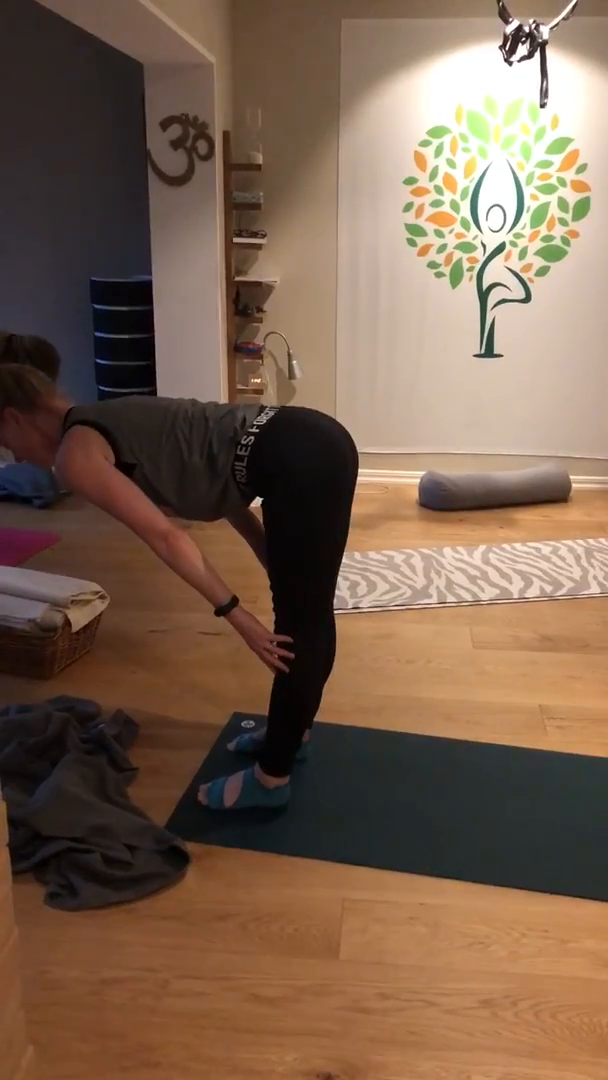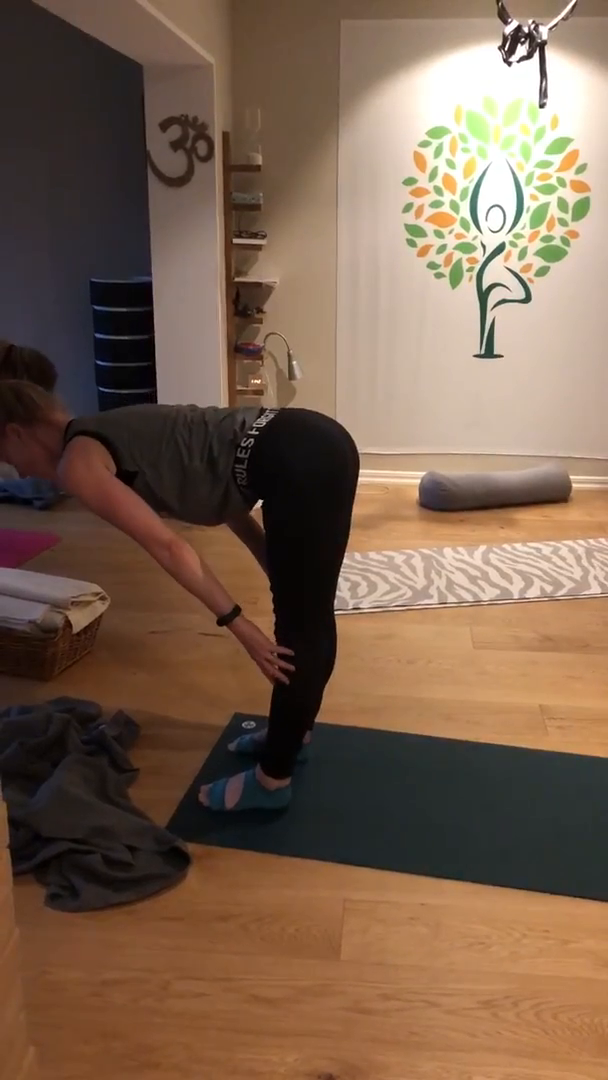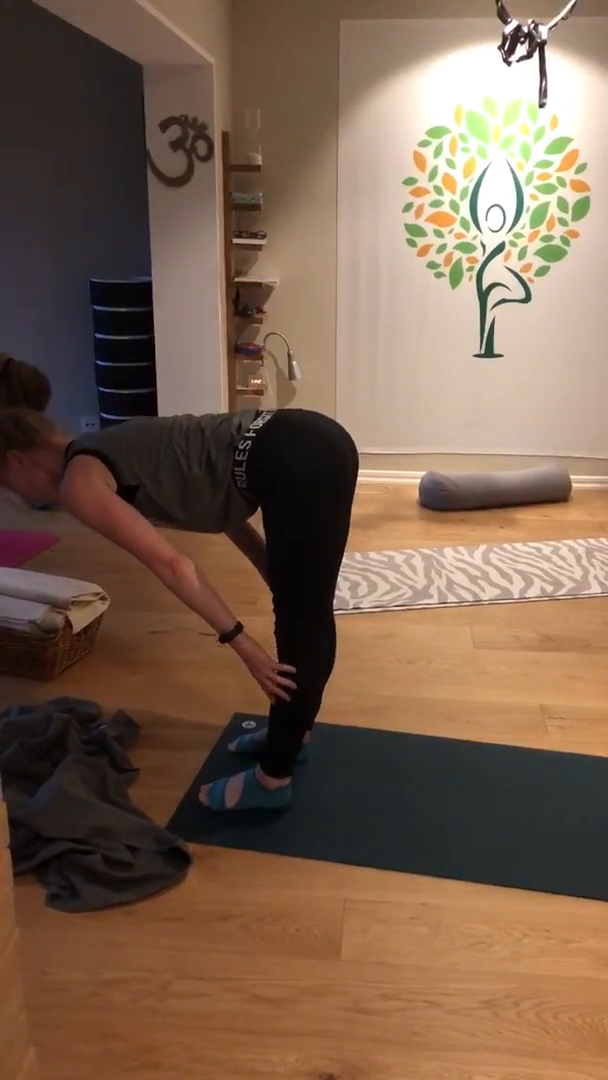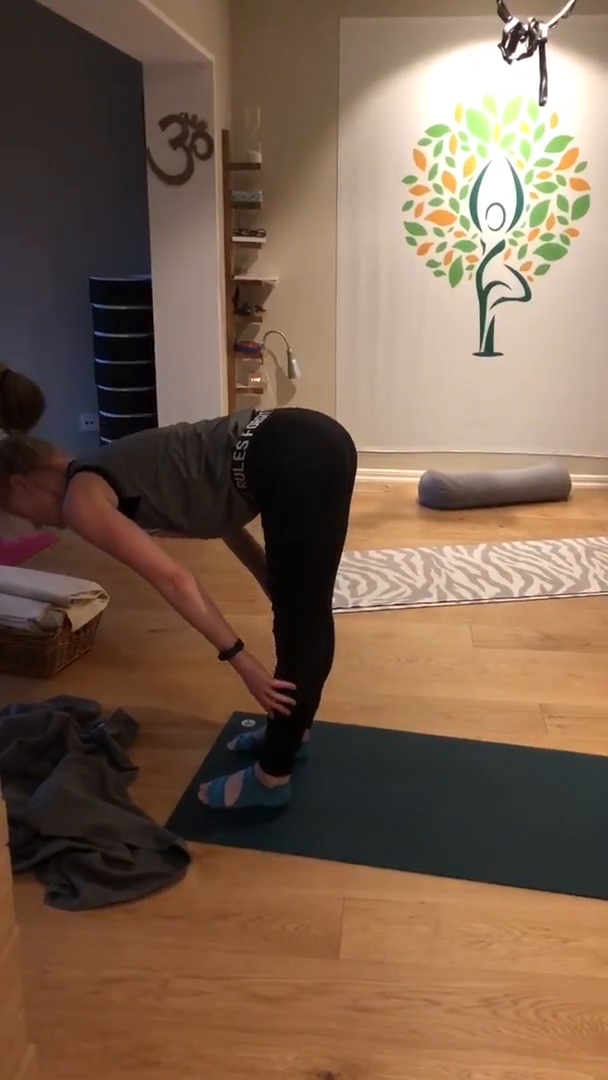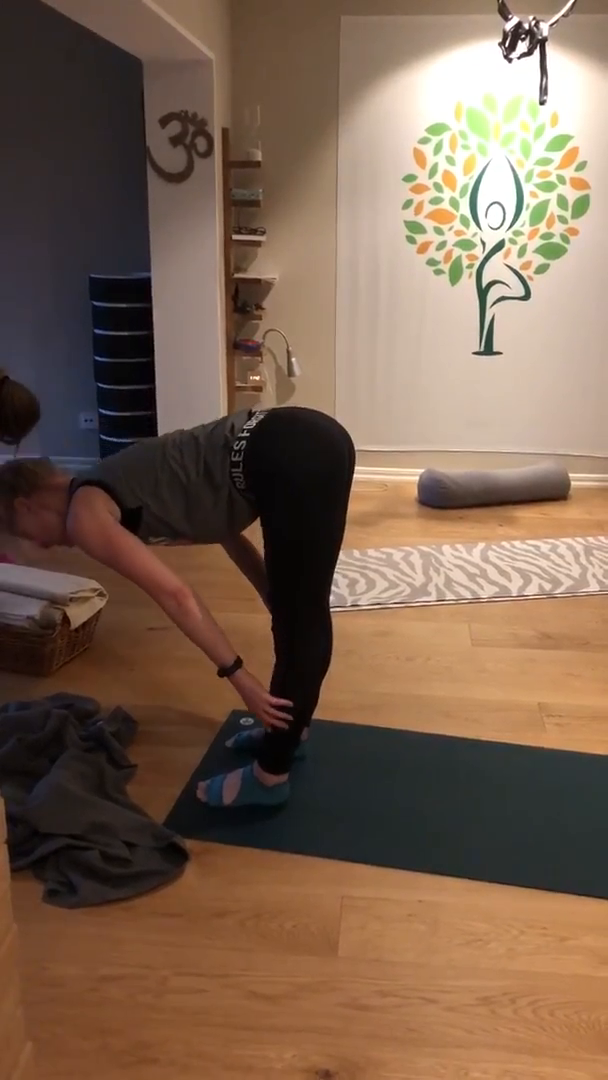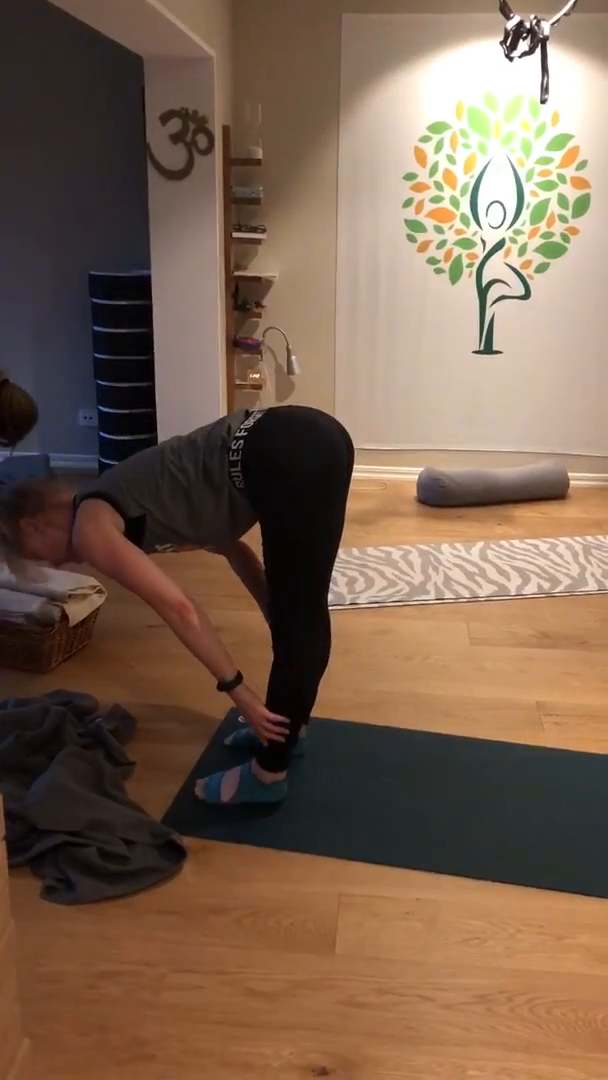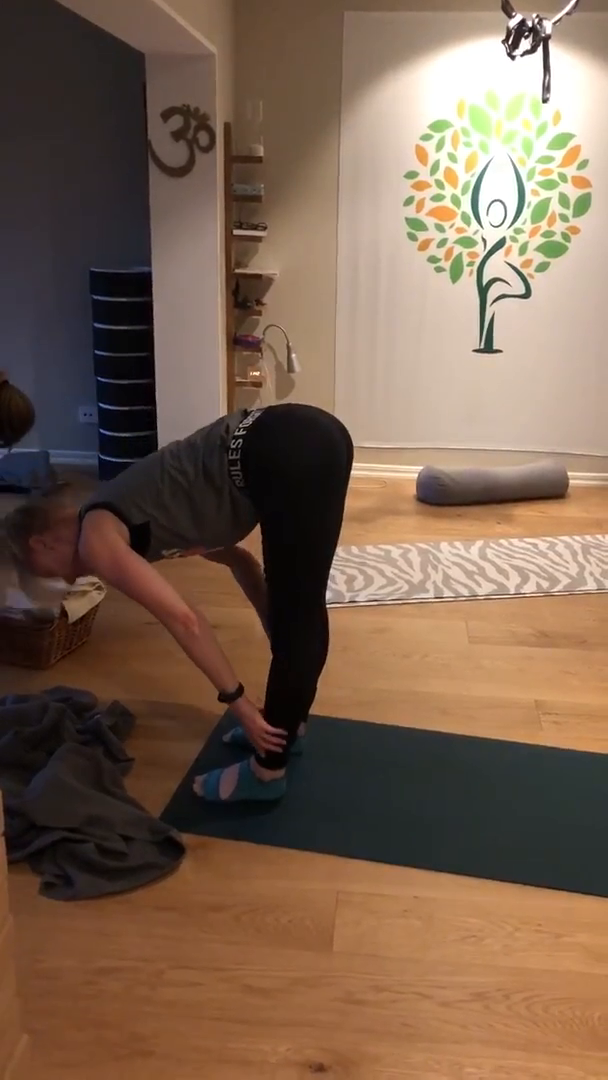
dt=0.2s
person 1, frame 1
left shoulder: (75, 453)
right shoulder: (106, 424)
left elbow: (165, 537)
left wrist: (234, 613)
right wrist: (282, 570)
left hip: (298, 462)
right hip: (315, 439)
left knee: (300, 627)
right knee: (306, 617)
left ankle: (271, 778)
right ankle: (291, 731)
person 1, frame 2
left shoulder: (77, 464)
right shoulder: (107, 436)
left elbow: (168, 547)
right elbow: (228, 498)
left wrist: (236, 623)
right wrist: (283, 576)
left hip: (300, 464)
right hip: (316, 441)
left knee: (301, 628)
right knee: (307, 617)
left ankle: (272, 779)
right ankle: (292, 733)
person 1, frame 3
left shoulder: (79, 483)
right shoulder: (104, 456)
left elbow: (170, 564)
right elbow: (228, 513)
left wrist: (237, 639)
right wrist: (283, 587)
left hip: (296, 465)
right hip: (314, 442)
left knee: (301, 628)
right knee: (307, 618)
left ankle: (272, 779)
right ankle: (293, 732)
person 1, frame 4
left shoulder: (81, 501)
right shoulder: (105, 476)
left elbow: (173, 580)
right elbow: (229, 526)
left wrist: (237, 658)
right wrist: (281, 595)
left hip: (294, 463)
right hip: (315, 440)
left knee: (301, 628)
right knee: (305, 617)
left ankle: (272, 777)
right ankle: (291, 729)
person 1, frame 5
left shoulder: (84, 516)
right shoulder: (107, 493)
left elbow: (175, 596)
right elbow: (231, 537)
left wrist: (237, 675)
right wrist: (279, 606)
left hip: (292, 462)
right hip: (314, 439)
left knee: (300, 626)
right knee: (304, 616)
left ankle: (271, 776)
right ankle: (288, 728)
person 1, frame 6
left shoulder: (90, 529)
right shoulder: (112, 507)
left elbow: (179, 610)
right elbow: (234, 548)
left wrist: (236, 690)
right wrist: (277, 626)
left hip: (290, 460)
right hip: (312, 436)
left knee: (298, 625)
right knee: (303, 614)
left ankle: (269, 774)
right ankle: (286, 728)
person 1, frame 7
left shoulder: (96, 540)
right shoulder: (120, 520)
left elbow: (184, 622)
right elbow: (237, 558)
left wrist: (237, 702)
left hip: (288, 457)
right hip: (313, 434)
left knee: (296, 622)
right knee: (302, 612)
left ankle: (267, 771)
right ankle: (286, 725)
